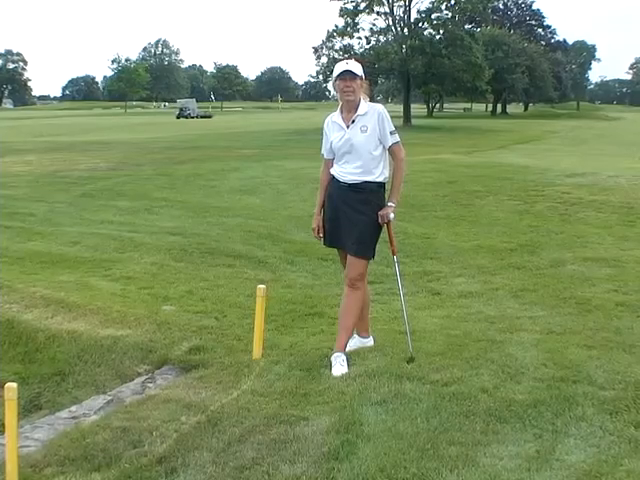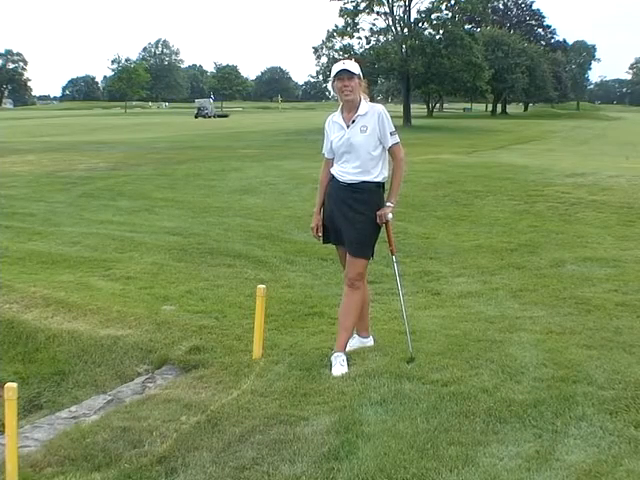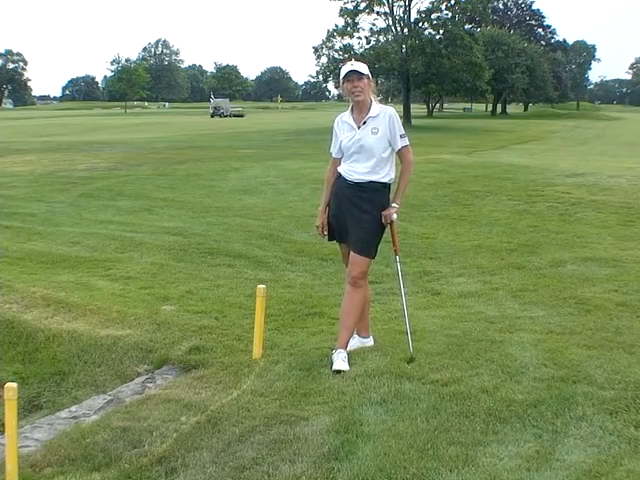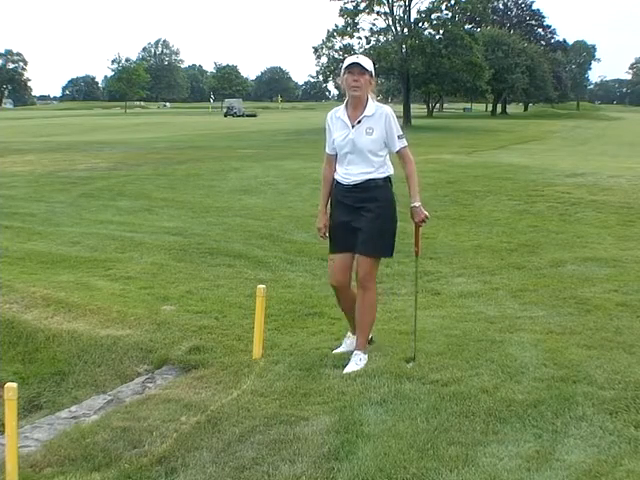
dt=1s
person 1, frame 1
left shoulder: (377, 113)
right shoulder: (330, 121)
left elbow: (399, 157)
left wrist: (392, 202)
right wrist: (318, 210)
left hip: (368, 198)
right hip: (337, 197)
left knee: (354, 278)
right knee: (353, 273)
left ankle: (339, 351)
right ankle: (363, 334)
person 1, frame 2
left shoulder: (378, 113)
right shoulder: (331, 121)
left elbow: (399, 157)
left wrist: (390, 202)
right wrist: (318, 210)
left hip: (367, 198)
right hip: (337, 197)
left knee: (354, 277)
right knee: (353, 273)
left ankle: (339, 351)
right ankle: (363, 334)
person 1, frame 3
left shoulder: (388, 115)
right shoulder: (340, 121)
left elbow: (407, 160)
left wrist: (395, 204)
right wrist: (323, 208)
left hip: (374, 198)
right hip: (343, 195)
left knee: (356, 276)
right knee: (355, 272)
left ankle: (340, 349)
right ankle: (363, 335)
person 1, frame 4
left shoulder: (384, 114)
right shoulder: (333, 117)
left elbow: (406, 159)
right elbow: (330, 166)
left wrist: (415, 202)
right wrist: (323, 210)
left hip: (376, 199)
right hip: (343, 200)
left knee: (365, 279)
right knee: (337, 280)
left ankle: (361, 350)
right ankle: (357, 332)
